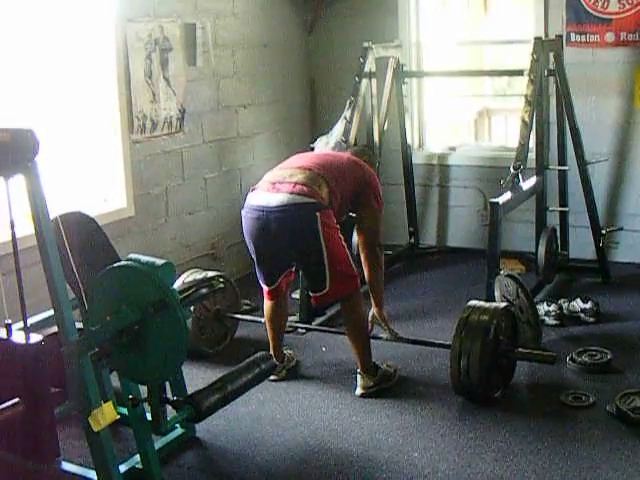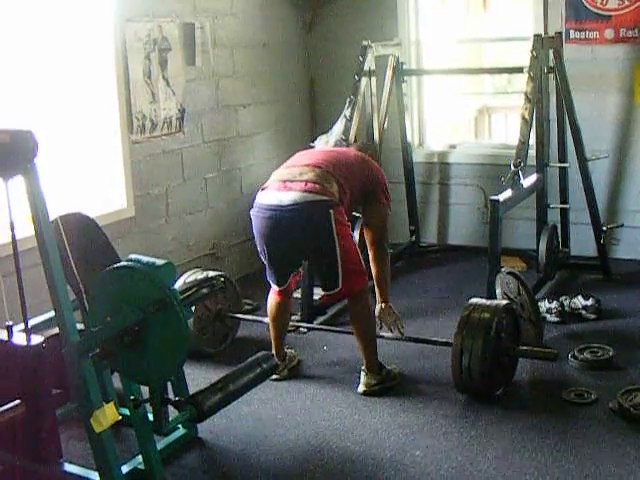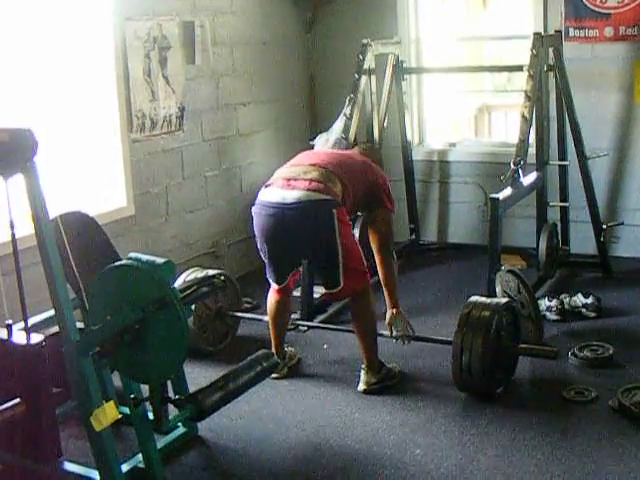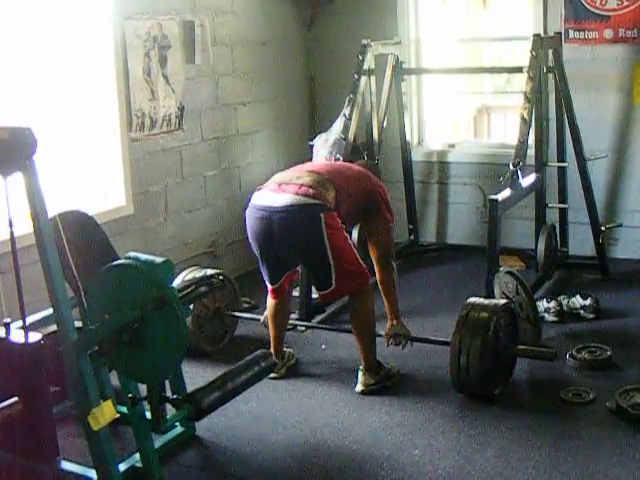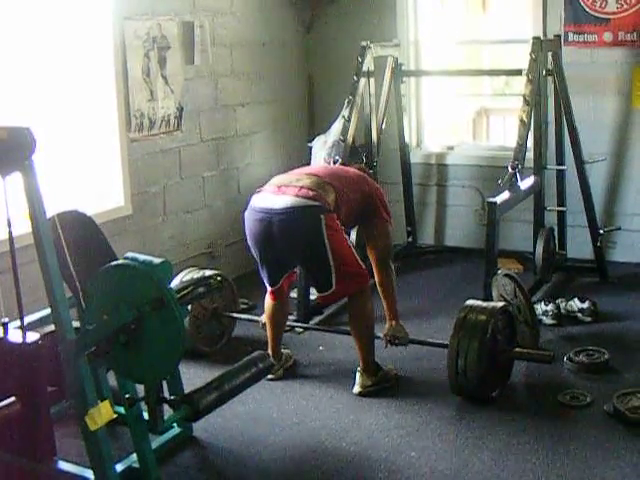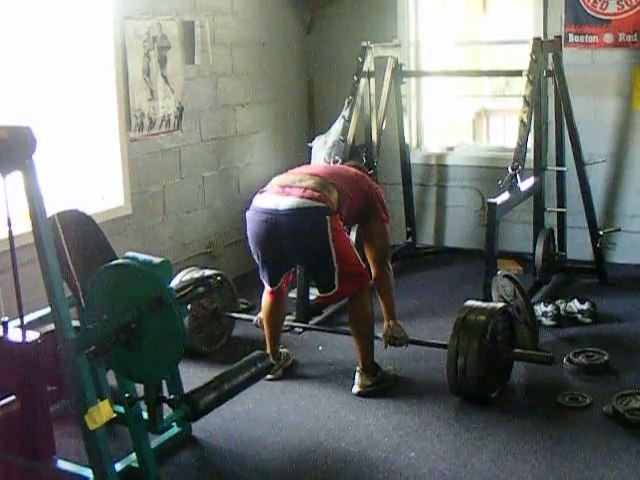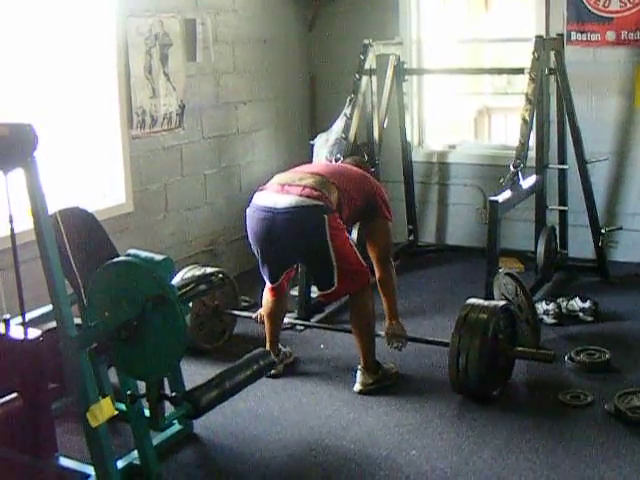
dt=0.2s
person 1, frame 1
left shoulder: (302, 158)
right shoulder: (366, 174)
right elbow: (370, 247)
right wrist: (378, 307)
left hip: (254, 208)
right hip: (302, 210)
left knee: (273, 287)
right knee: (347, 291)
left ankle: (278, 361)
right ankle: (368, 375)
person 1, frame 2
left shoulder: (305, 156)
right shoulder: (372, 170)
right elbow: (377, 243)
right wrist: (383, 302)
left hip: (264, 207)
right hip: (313, 208)
left knee: (280, 285)
right knee: (355, 288)
left ankle: (280, 360)
right ankle: (372, 373)
person 1, frame 3
left shoulder: (307, 157)
right shoulder: (375, 176)
right elbow: (383, 248)
right wrist: (394, 308)
left hip: (266, 205)
right hip: (316, 206)
left knee: (280, 284)
right knee: (358, 287)
left ankle: (279, 359)
right ankle: (373, 372)
person 1, frame 4
left shoulder: (311, 169)
right shoulder: (373, 187)
right elbow: (383, 260)
left wrist: (274, 309)
right wrist: (394, 319)
left hip: (258, 209)
right hip: (305, 212)
left knee: (278, 285)
right knee: (358, 287)
left ankle: (277, 358)
right ankle: (370, 373)
person 1, frame 5
left shoulder: (305, 173)
right shoulder: (370, 190)
right elbow: (382, 262)
left wrist: (269, 312)
right wrist: (393, 321)
left hip: (257, 211)
right hip: (306, 214)
left knee: (276, 286)
right knee: (357, 288)
left ankle: (274, 360)
right ankle: (368, 374)
person 1, frame 6
left shoulder: (303, 172)
right shoulder: (368, 189)
right elbow: (380, 262)
left wrist: (268, 311)
right wrist: (391, 321)
left hip: (259, 211)
right hip: (309, 215)
left knee: (274, 285)
right knee: (357, 288)
left ankle: (273, 359)
right ankle: (368, 374)
person 1, frame 7
left shoulder: (307, 170)
right shoulder: (370, 187)
right elbow: (383, 261)
left wrist: (268, 306)
right wrist: (393, 320)
left hip: (258, 210)
right hip: (309, 213)
left knee: (275, 282)
right knee: (358, 286)
left ankle: (273, 356)
right ankle: (369, 372)
